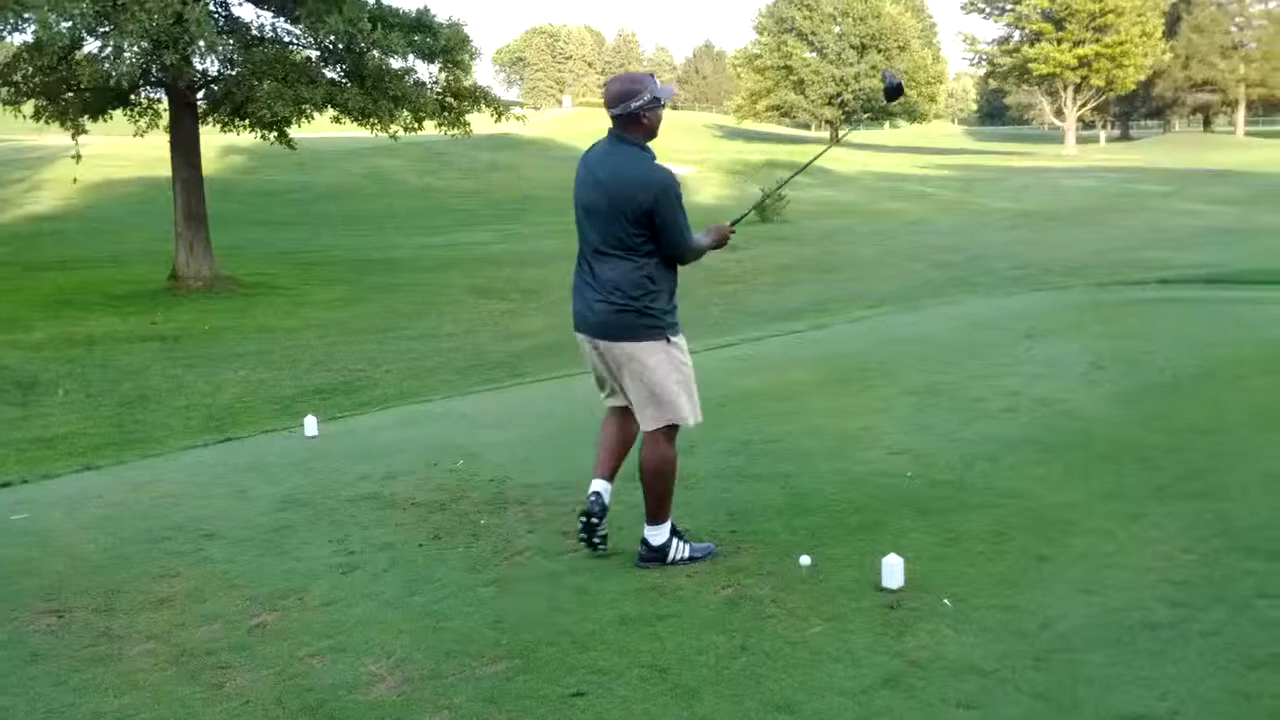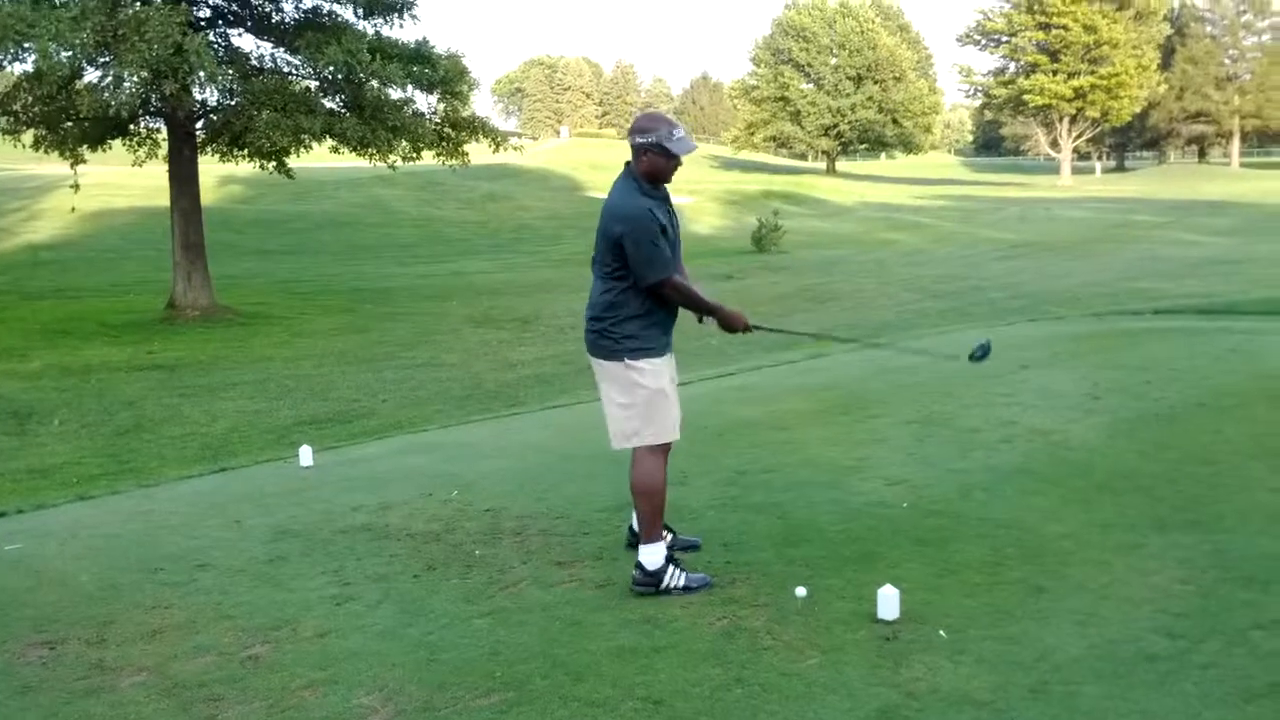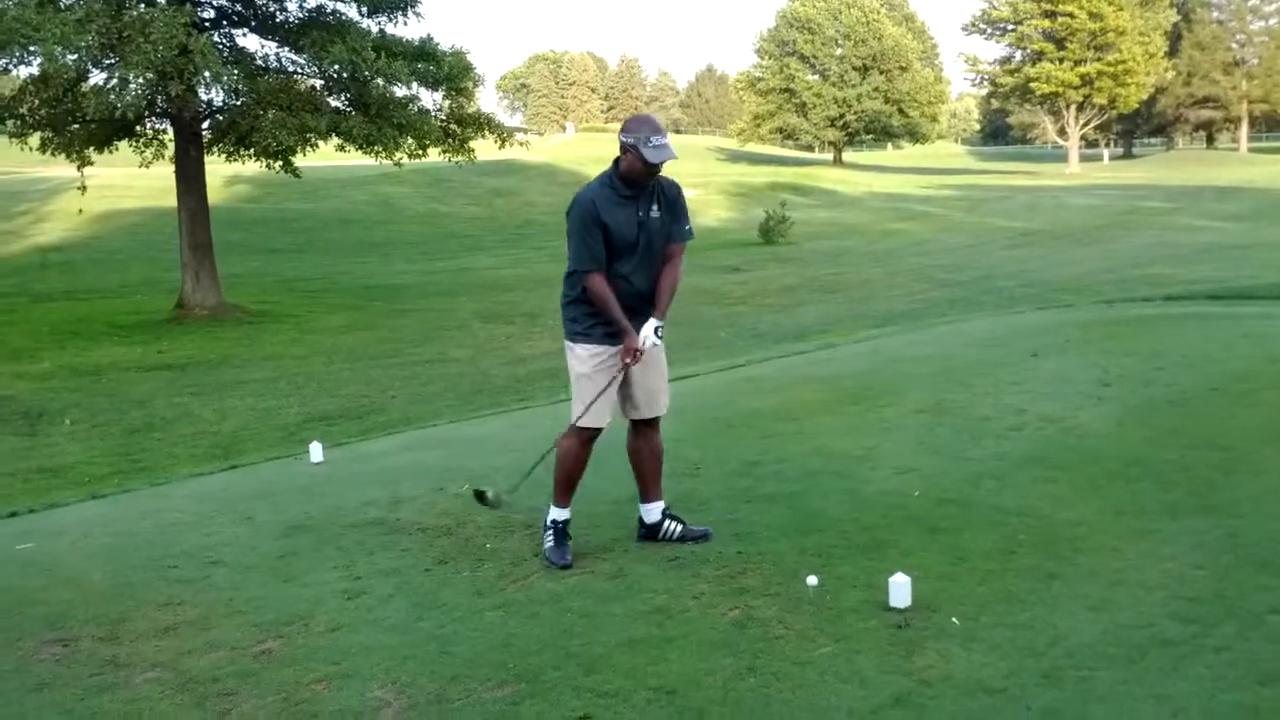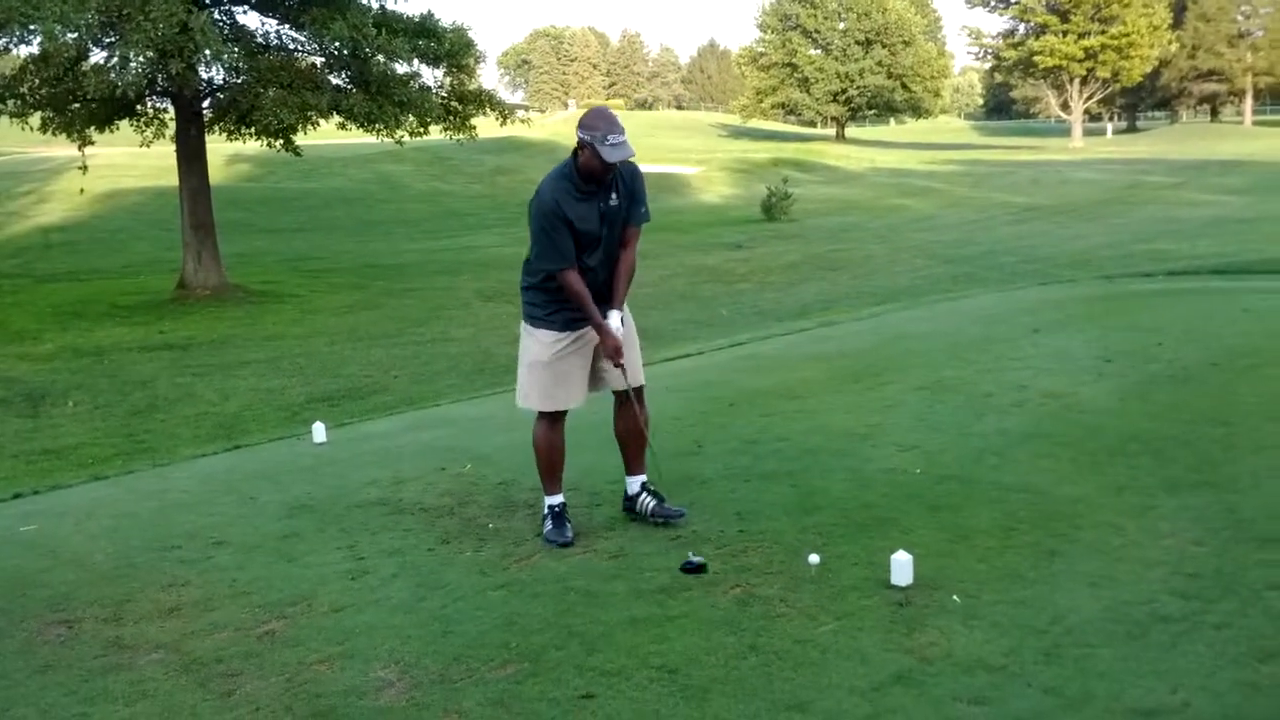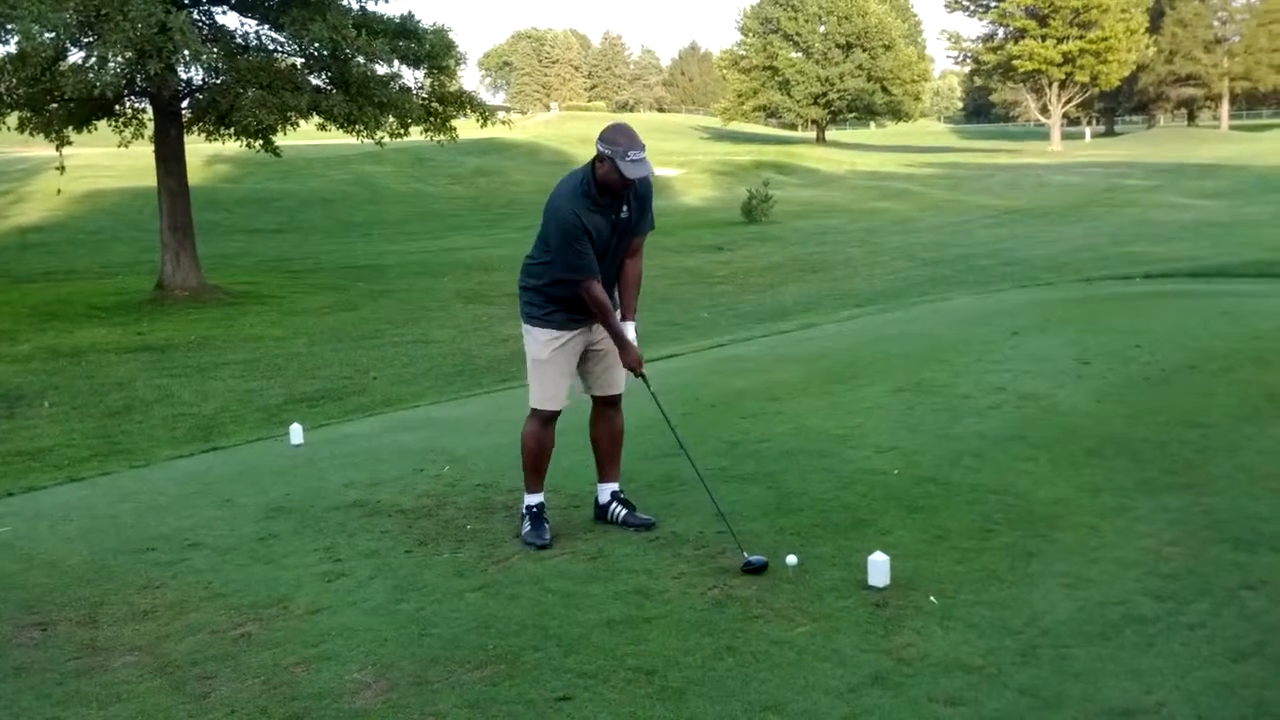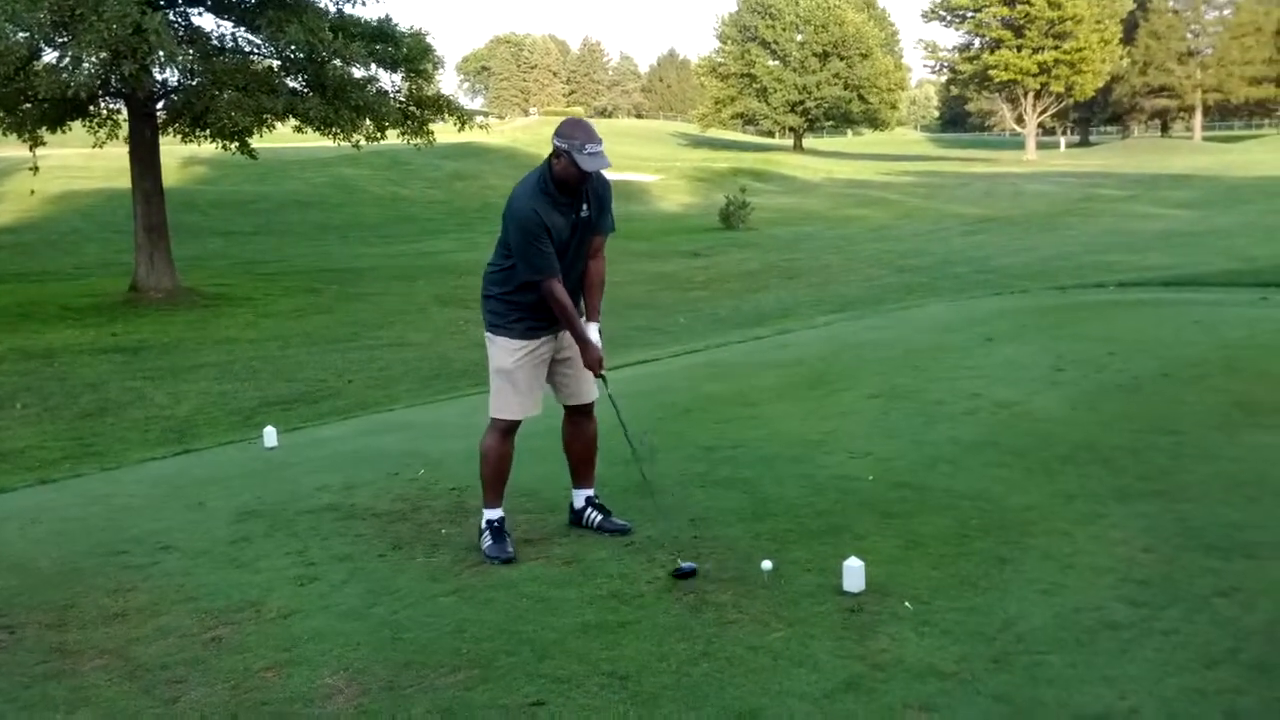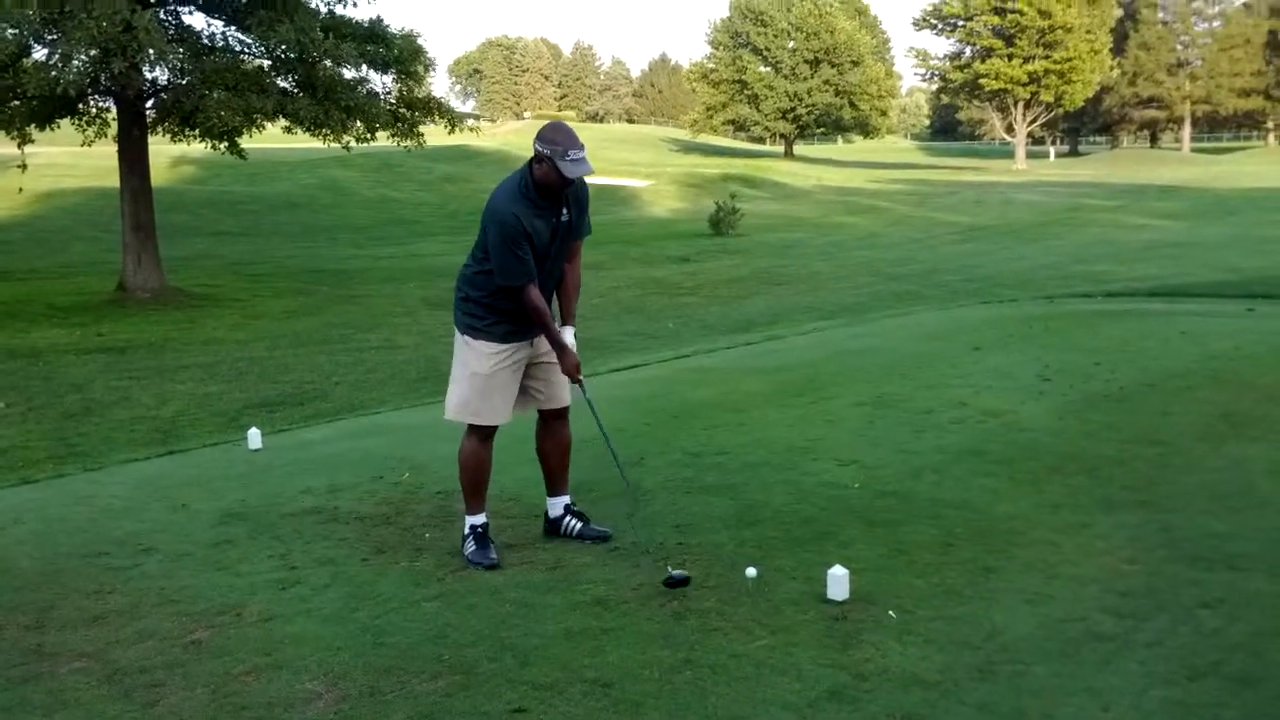
dt=0.5s
person 1, frame 1
left shoulder: (591, 160)
right shoulder: (656, 180)
right elbow: (682, 252)
left wrist: (696, 237)
right wrist: (713, 238)
left hip: (590, 314)
right hip: (640, 323)
left knee: (624, 410)
right knee: (662, 427)
left ankle: (598, 495)
right ankle: (658, 539)
person 1, frame 2
left shoulder: (652, 191)
right shoulder: (631, 212)
left elbow: (670, 268)
right elbow: (666, 284)
left wrist: (705, 307)
right wrist: (720, 314)
left hip: (652, 336)
right hip: (626, 344)
left knee: (661, 436)
right knee: (652, 445)
left ankle: (644, 527)
right ankle: (653, 565)
person 1, frame 3
left shoulder: (669, 193)
right shoulder: (590, 202)
left elbow: (672, 260)
right elbow: (592, 278)
left wrist: (655, 322)
right wrist: (626, 332)
left hip: (642, 326)
right hip: (594, 330)
left knee: (647, 421)
right knee: (586, 426)
left ankle: (653, 516)
right ankle: (557, 520)
person 1, frame 4
left shoulder: (629, 177)
right shoulder: (550, 198)
left elbow: (628, 247)
right elbow: (566, 275)
left wrist: (617, 314)
right wrist: (601, 332)
left hip: (607, 303)
right hip: (554, 313)
left knee: (632, 392)
right knee: (552, 410)
left ankle: (637, 490)
right ankle: (554, 506)
person 1, frame 5
left shoulder: (639, 188)
right shoulder: (567, 206)
left elbow: (632, 256)
right elbow: (588, 285)
left wrist: (629, 322)
right wrist: (622, 345)
left hip: (601, 308)
right hip: (552, 310)
left knee: (609, 399)
right knee: (546, 409)
left ankle: (608, 497)
right ankle: (533, 505)
person 1, frame 6
left shoulder: (597, 188)
right shoulder: (527, 205)
left elbow: (594, 256)
right elbow: (548, 284)
left wrist: (594, 324)
right wrist: (583, 343)
left hip: (566, 316)
right hip: (515, 321)
left knee: (582, 408)
right knee: (506, 421)
left ankle: (584, 503)
right ankle: (491, 521)
person 1, frame 7
left shoulder: (575, 191)
right shoulder: (507, 209)
left elbow: (570, 260)
right elbow: (526, 290)
left wrist: (569, 329)
right wrist: (560, 349)
left hip: (538, 321)
right hip: (489, 324)
left knee: (556, 413)
right knee: (483, 426)
left ankle: (559, 511)
right ankle: (475, 527)
